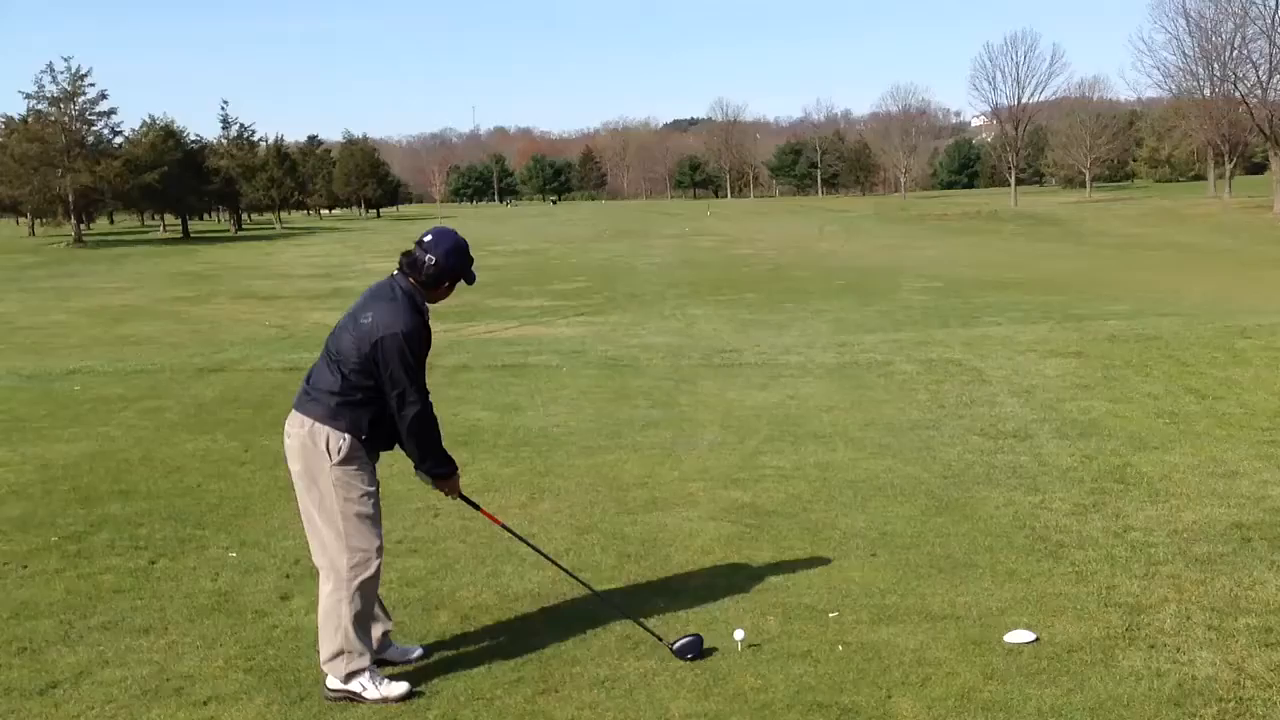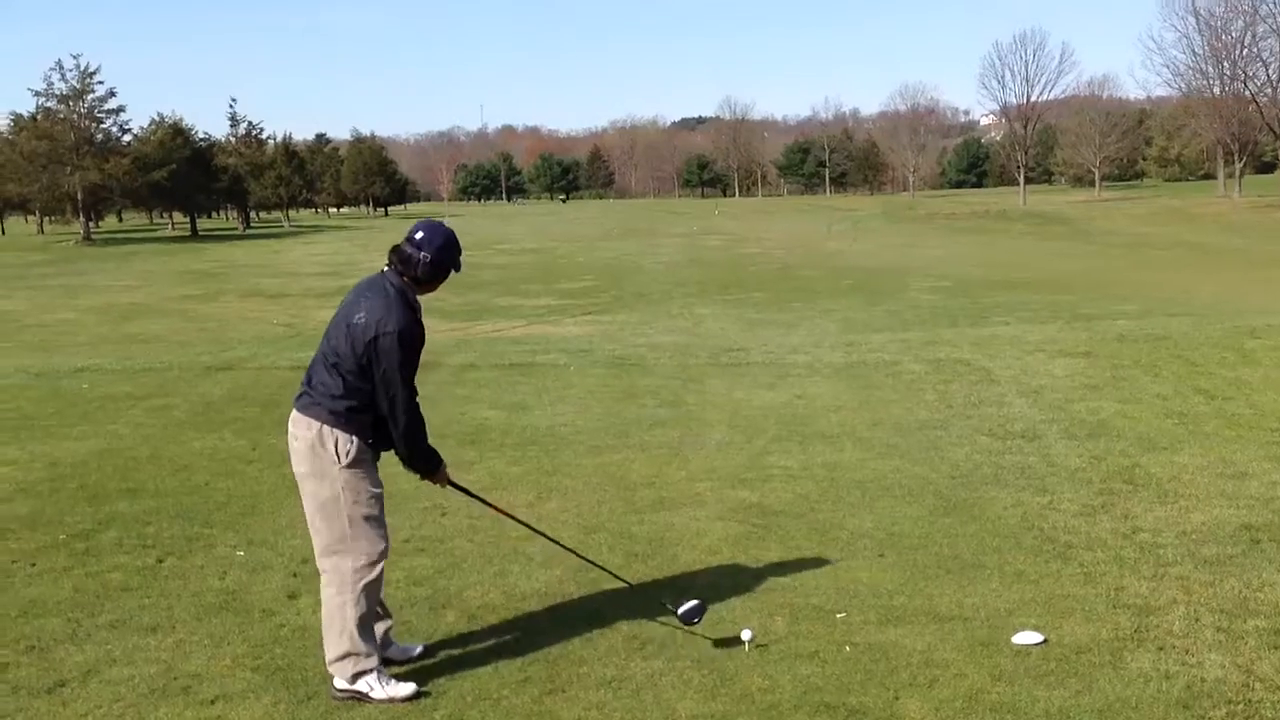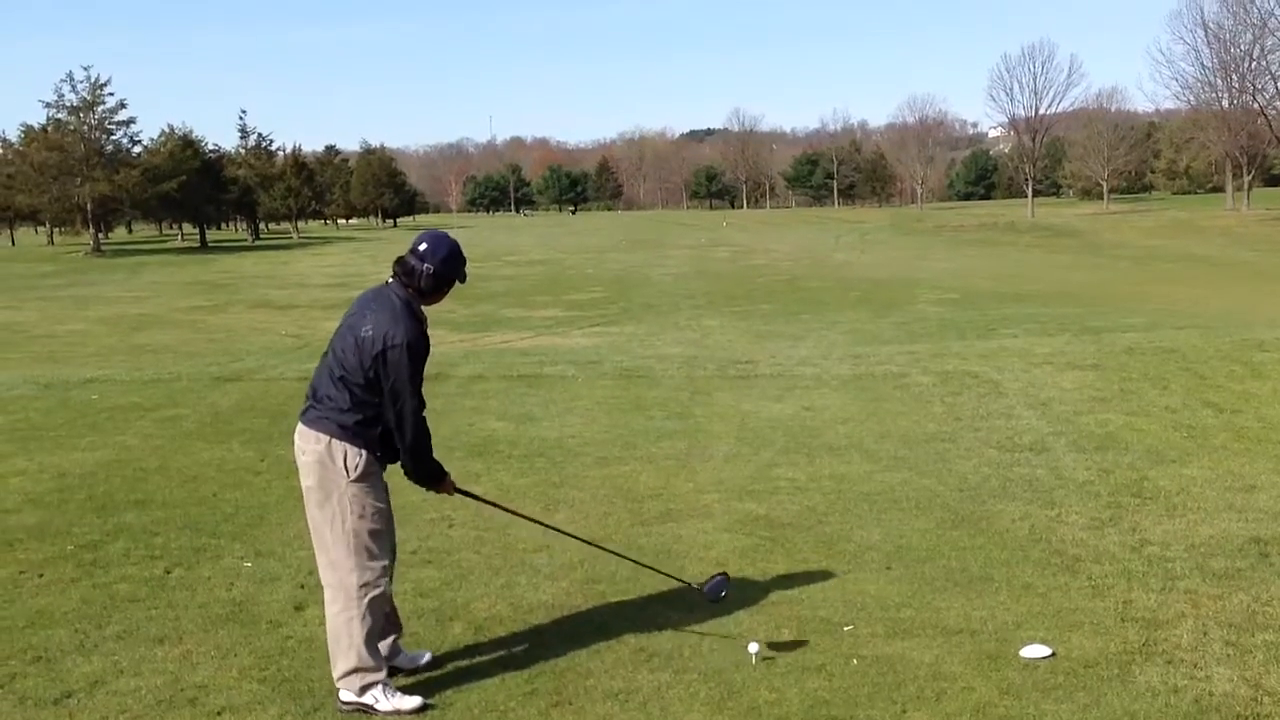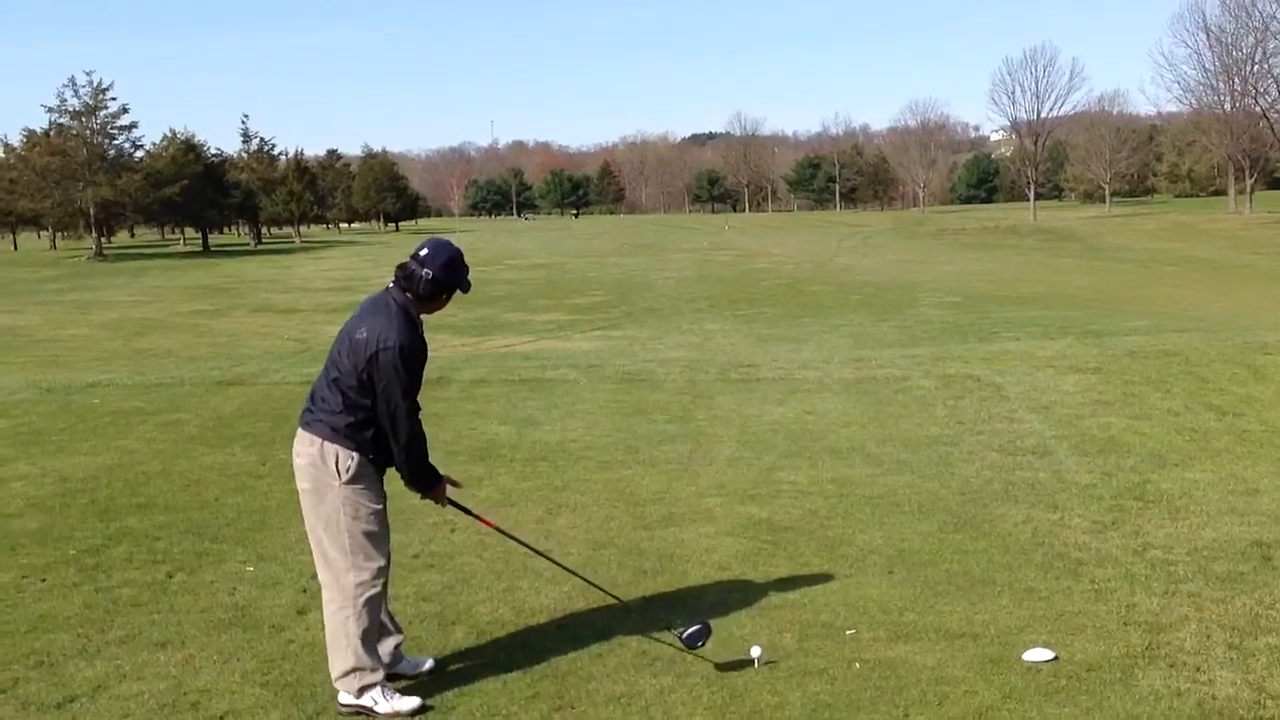
dt=0.5s
person 1, frame 1
left shoulder: (389, 294)
right shoulder: (400, 324)
left elbow: (395, 398)
right elbow: (410, 405)
left wrist: (430, 462)
right wrist: (440, 468)
left hip: (334, 430)
right hip: (329, 438)
left knee: (362, 546)
right knee: (352, 552)
left ankle: (371, 639)
right ankle: (347, 671)
person 1, frame 2
left shoulder: (375, 288)
right shoulder: (394, 321)
right elbow: (397, 402)
left wrist: (416, 457)
right wrist: (426, 462)
left hip: (322, 424)
right hip: (335, 438)
left knee: (361, 546)
right knee: (356, 553)
left ankle: (373, 639)
right ankle: (354, 671)
person 1, frame 3
left shoulder: (378, 299)
right shoulder: (401, 332)
right elbow: (404, 415)
right wrist: (431, 474)
left hip: (327, 436)
right hip: (342, 450)
left knee: (373, 558)
right knee: (358, 568)
left ankle: (382, 648)
person 1, frame 4
left shoulder: (385, 306)
right shoulder: (395, 337)
right elbow: (399, 419)
left wrist: (421, 472)
right wrist: (425, 479)
left hip: (340, 446)
right hip: (337, 455)
left knee: (371, 562)
right knee: (356, 569)
left ankle: (383, 654)
